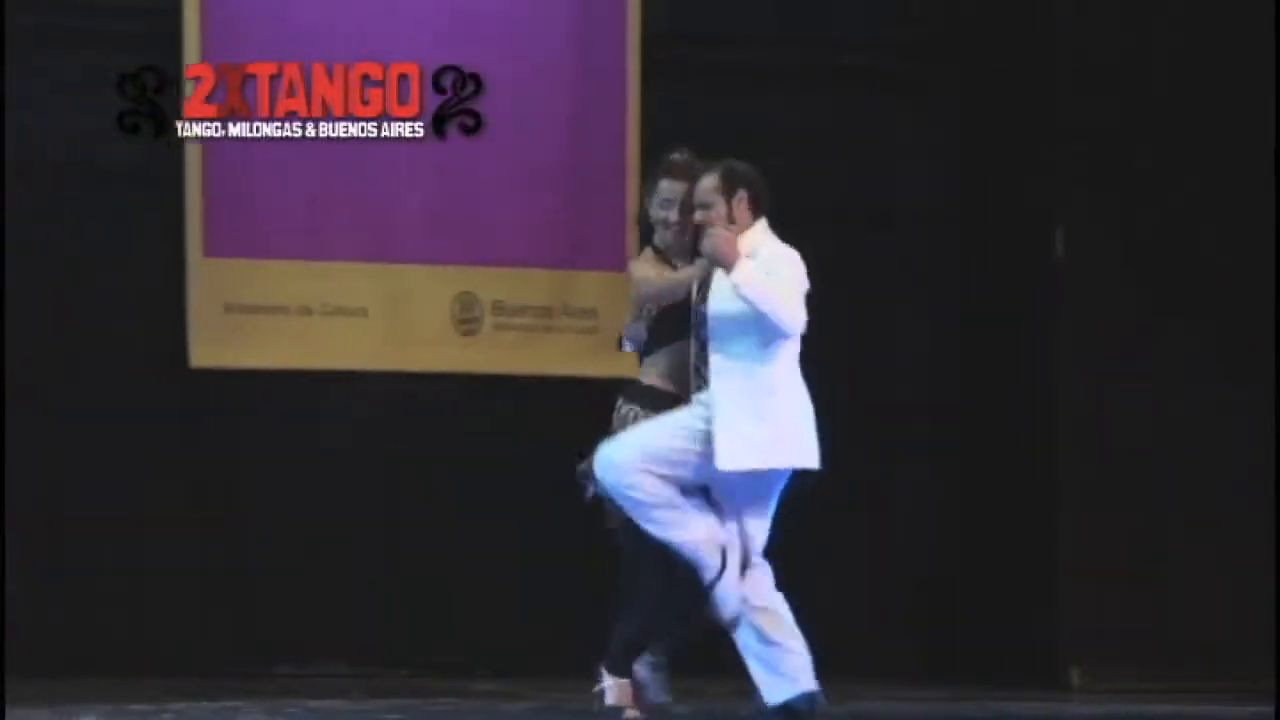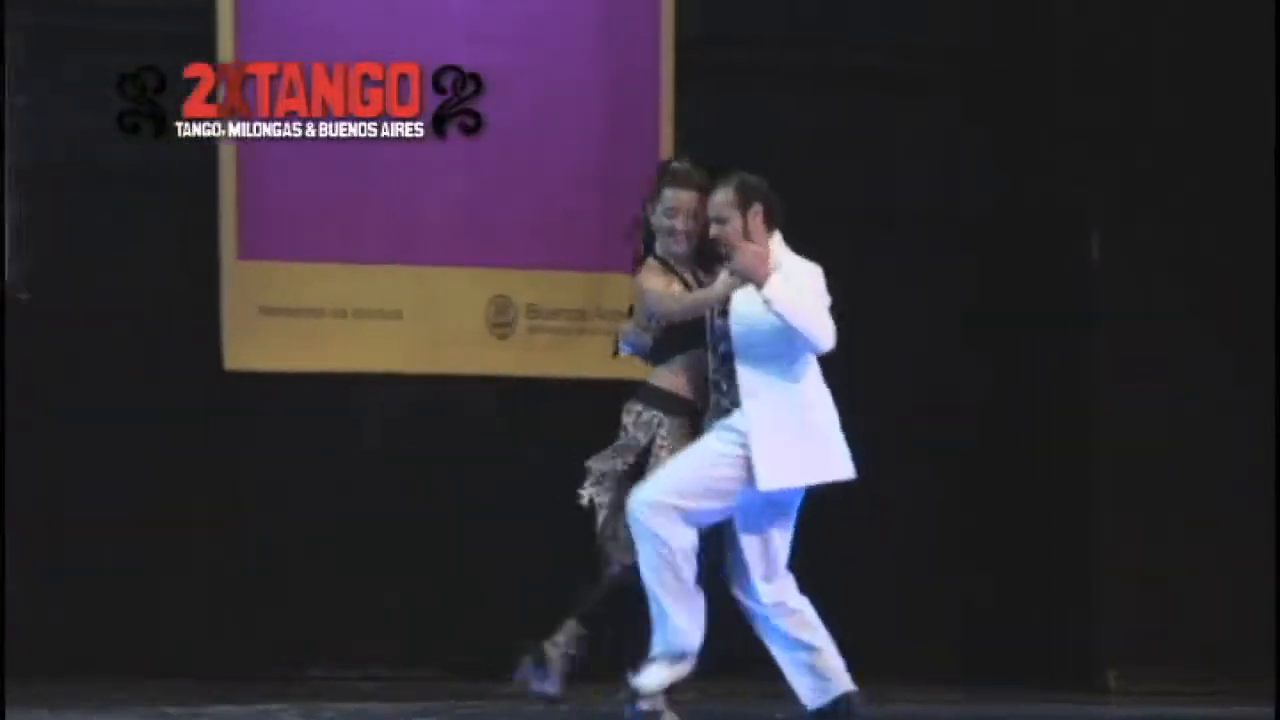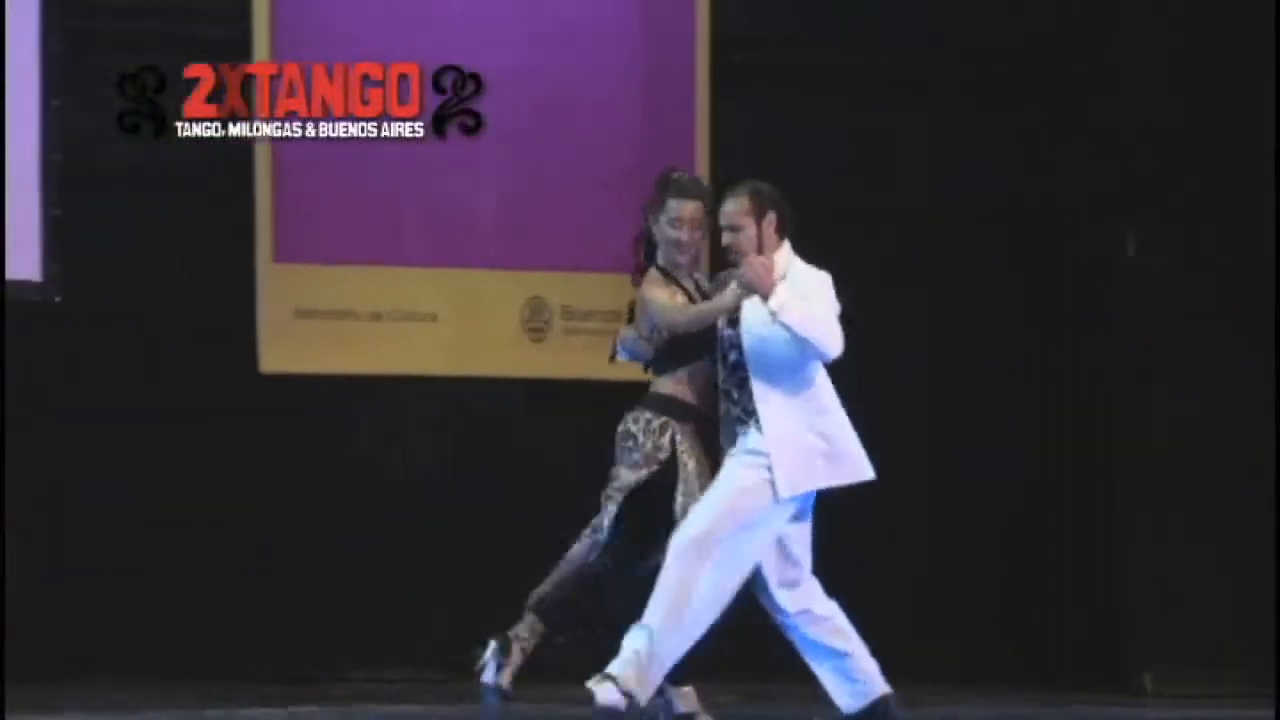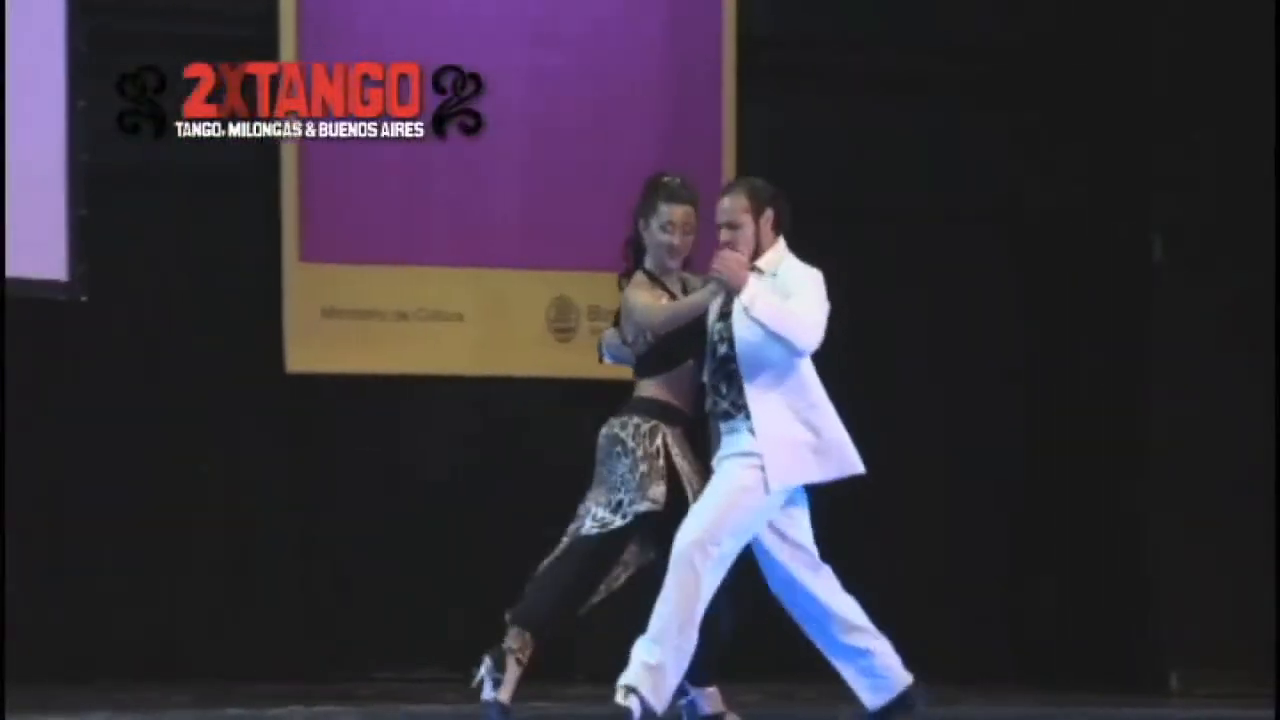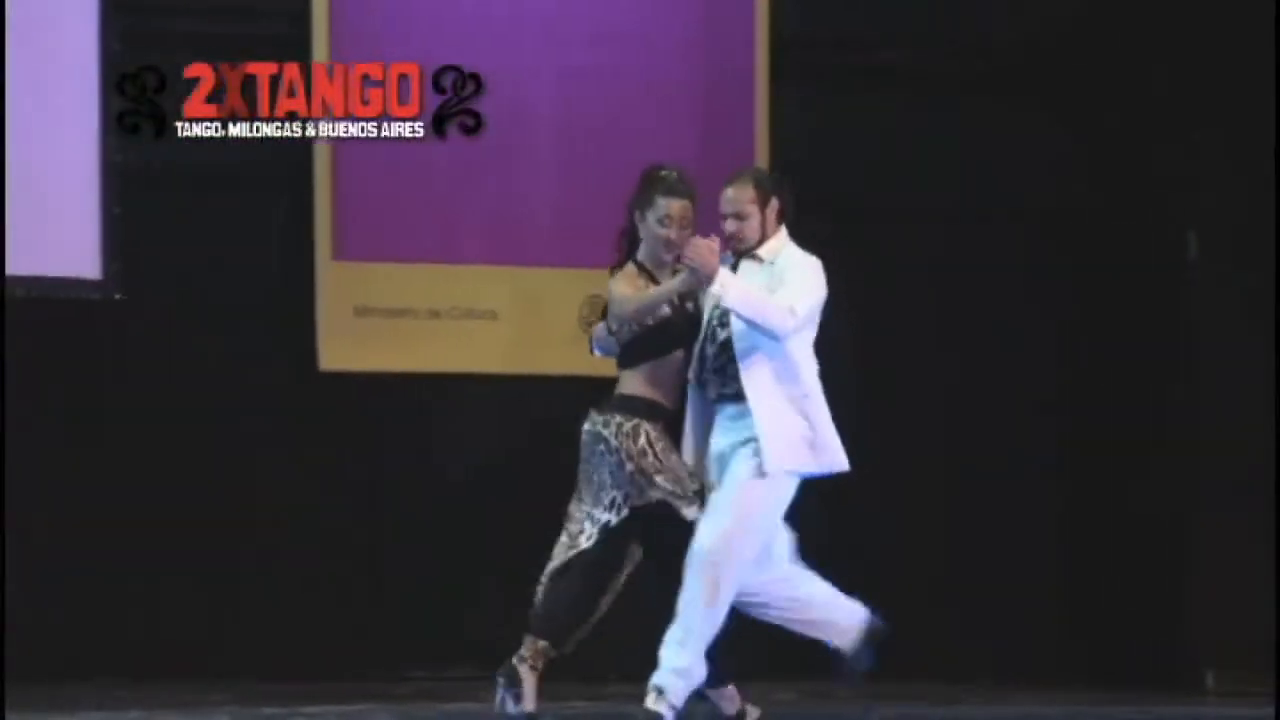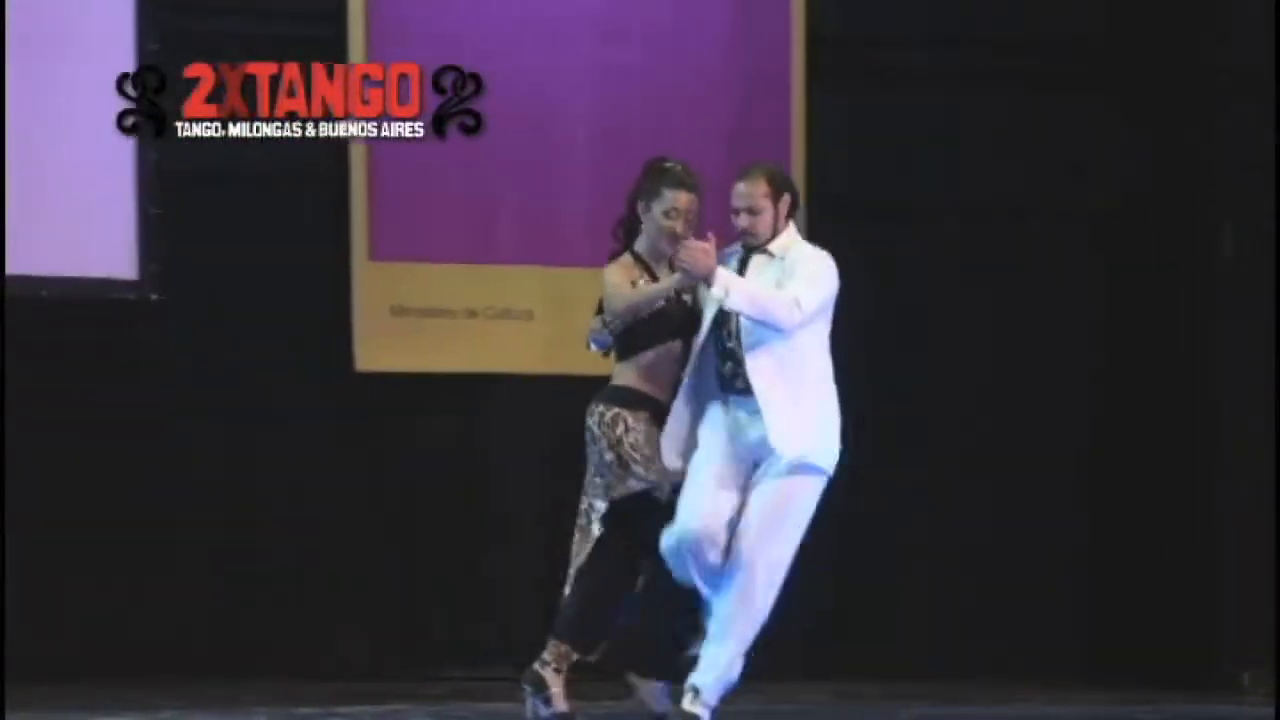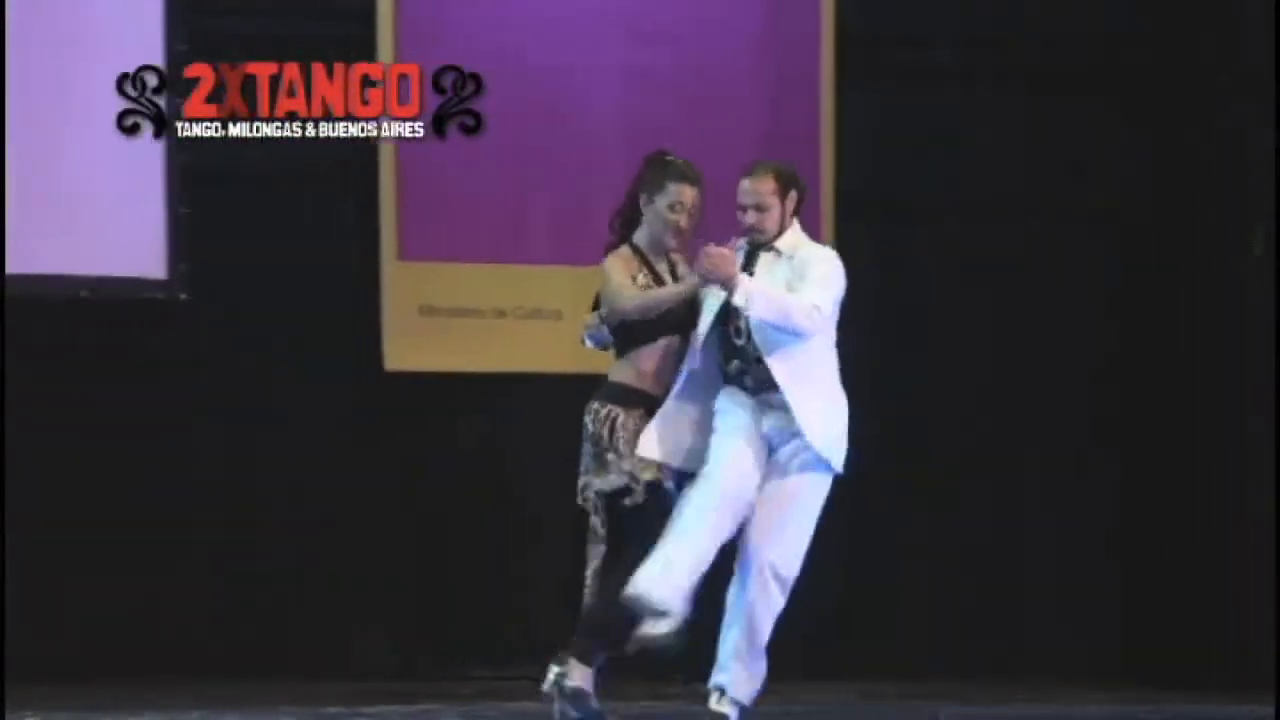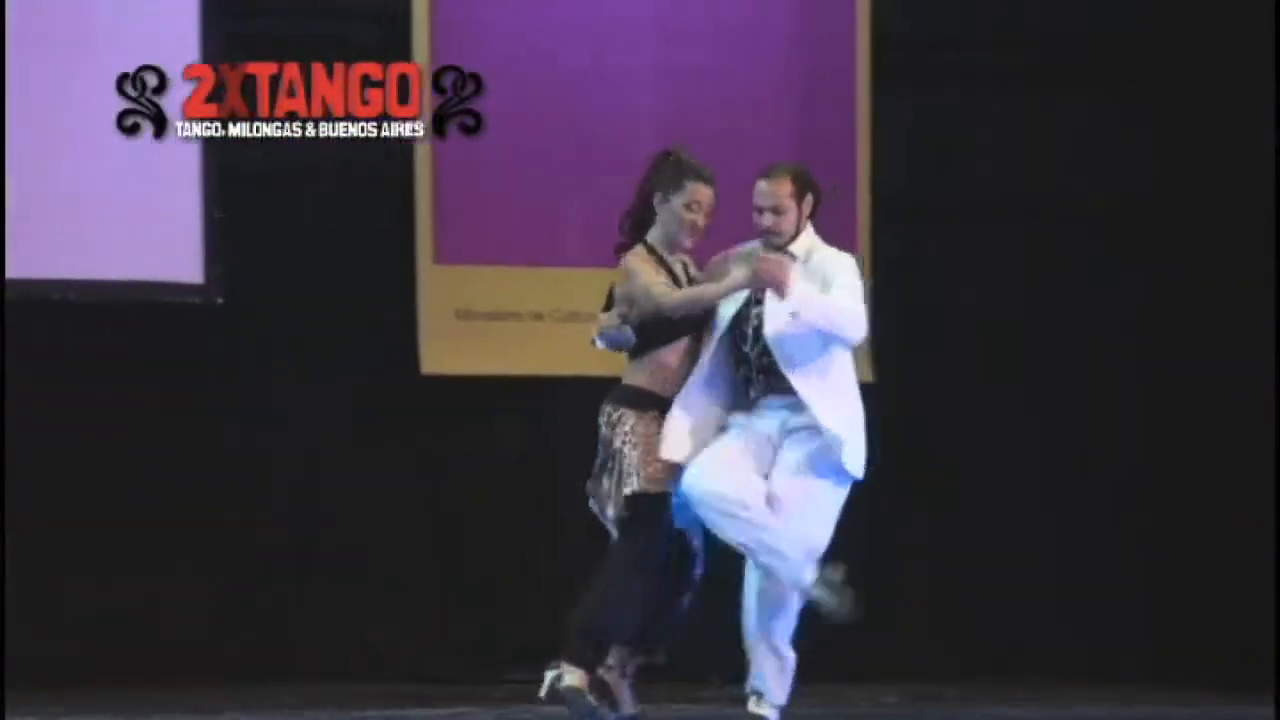
dt=0.1s
person 1, frame 1
left shoulder: (705, 265)
right shoulder: (646, 266)
right elbow: (662, 290)
right wrist: (708, 264)
right hip: (650, 415)
right knee: (658, 556)
left ankle: (650, 657)
person 1, frame 2
left shoulder: (696, 269)
right shoulder: (652, 279)
right elbow: (683, 308)
right wrist: (735, 281)
left hip: (683, 421)
right hip: (660, 422)
left knee: (640, 547)
left ankle: (563, 645)
person 1, frame 3
left shoulder: (697, 281)
right shoulder: (654, 289)
right elbow: (684, 321)
right wrist: (739, 294)
left hip: (683, 428)
right hip: (663, 429)
left knee: (611, 552)
left ankle: (518, 645)
person 1, frame 4
left shoulder: (688, 282)
right shoulder: (639, 289)
right elbow: (658, 319)
right wrist: (718, 292)
left hip: (665, 433)
right hip: (647, 434)
left knee: (592, 553)
left ankle: (508, 655)
person 1, frame 5
left shoulder: (680, 277)
right shoulder: (625, 281)
right elbow: (630, 313)
right wrist: (684, 282)
left hip: (643, 428)
right hip: (630, 427)
left knee: (593, 558)
left ankle: (528, 666)
person 1, frame 6
left shoulder: (678, 273)
right shoulder: (620, 271)
right elbow: (624, 307)
right wrist: (679, 280)
left hip: (660, 422)
right hip: (624, 417)
left knee: (610, 554)
left ankle: (553, 670)
right ankle: (651, 673)
person 1, frame 7
left shoulder: (680, 265)
right shoulder: (618, 265)
right elbow: (634, 306)
right wrist: (696, 283)
left hip: (661, 418)
right hip: (624, 415)
left knee: (633, 549)
right knee: (644, 543)
left ankle: (578, 669)
right ankle: (579, 666)
person 1, frame 8
left shoulder: (688, 264)
right shoulder: (637, 266)
right elbow: (670, 303)
right wrist: (744, 279)
right hip: (639, 419)
left knee: (679, 556)
right knee: (648, 553)
left ankle: (619, 668)
right ankle: (574, 671)
person 2, frame 1
left shoulder: (775, 257)
right shoulder: (743, 259)
left elbow: (791, 320)
left wrist: (736, 268)
left hip: (750, 424)
right hip: (736, 421)
left knee: (616, 464)
right knee: (742, 569)
left ankle: (713, 554)
person 2, frame 2
left shoulder: (797, 272)
right shoulder: (732, 281)
left elbow: (821, 336)
left wrist: (767, 282)
left hip: (769, 436)
right hip: (748, 434)
left knee: (650, 504)
right knee: (761, 584)
left ankle: (677, 644)
person 2, frame 3
left shoulder: (806, 280)
right shoulder: (739, 287)
left elbow: (828, 343)
left wrist: (773, 295)
left hip: (782, 446)
right hip: (761, 446)
left knee: (695, 551)
right knee: (790, 591)
person 2, frame 4
left shoulder: (801, 280)
right shoulder: (737, 286)
left elbow: (804, 338)
left wrist: (744, 290)
left hip: (772, 442)
right hip: (739, 441)
left knee: (696, 548)
right knee: (801, 580)
person 2, frame 5
left shoulder: (800, 268)
right shoulder: (732, 272)
left elbow: (782, 321)
left wrist: (718, 276)
left hip: (769, 434)
right hip: (726, 431)
left knee: (715, 553)
right knee: (753, 577)
right ankle: (851, 625)
person 2, frame 6
left shoulder: (814, 265)
right shoulder: (730, 262)
left elbow: (787, 314)
right elbow: (693, 330)
left wrist: (717, 277)
left hip: (797, 428)
right hip: (730, 419)
left knee: (753, 559)
right knee: (694, 533)
person 2, frame 7
left shoulder: (820, 264)
right shoulder: (728, 259)
left elbow: (802, 318)
left wrist: (736, 284)
left hip: (801, 426)
right hip: (736, 411)
left knee: (766, 562)
right knee: (724, 489)
person 2, frame 8
left shoulder: (832, 265)
right shoulder: (736, 265)
left elbow: (847, 330)
left wrist: (788, 288)
left hip: (818, 430)
right hip: (749, 424)
left knee: (770, 561)
right knee: (705, 484)
right ankle: (806, 574)
